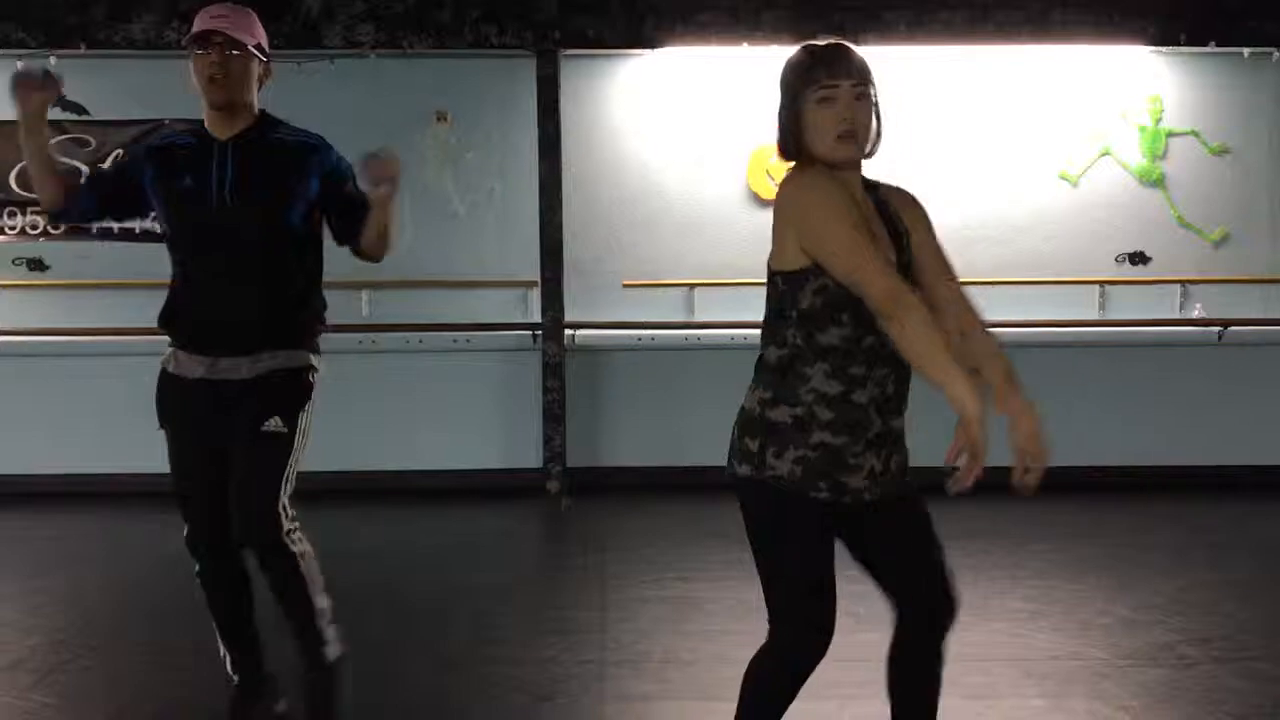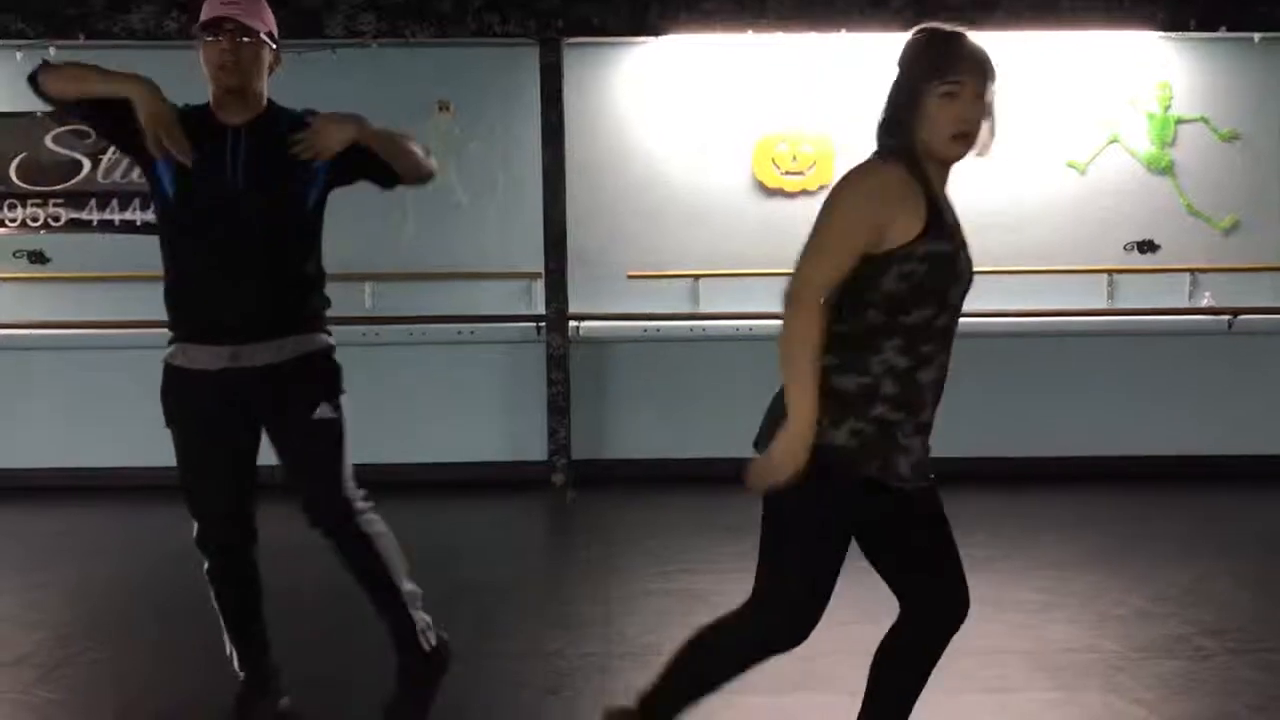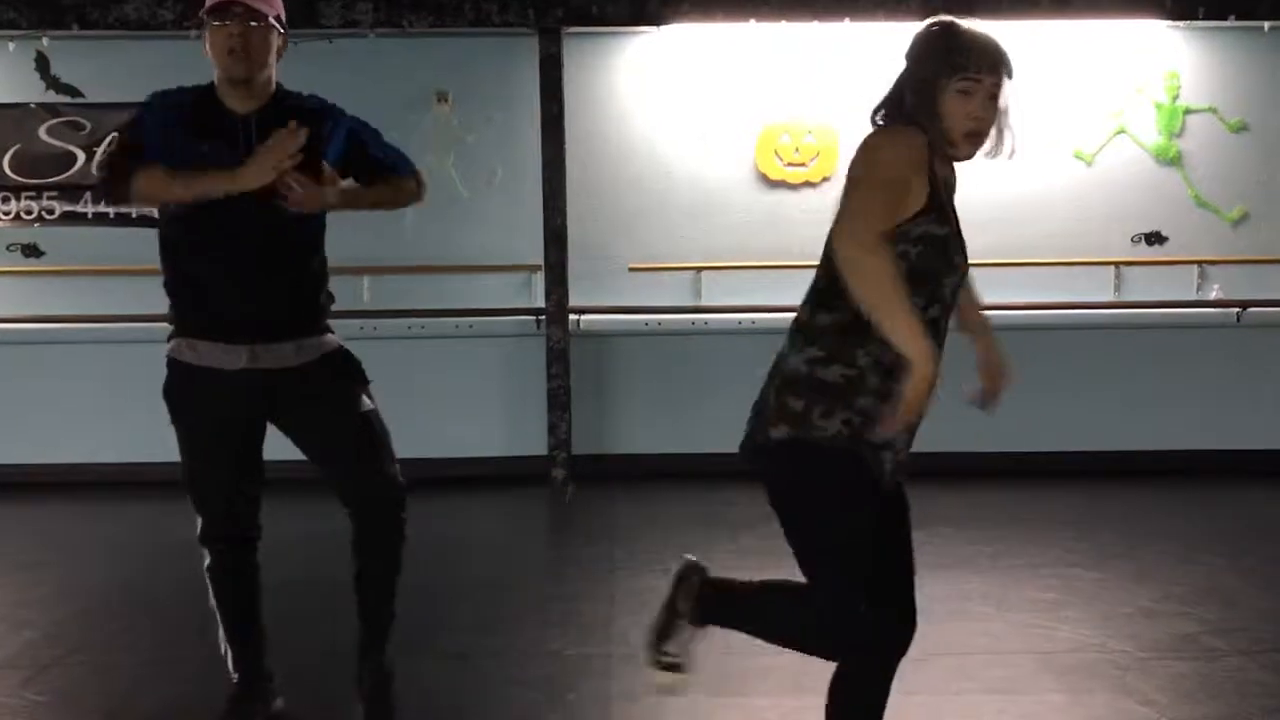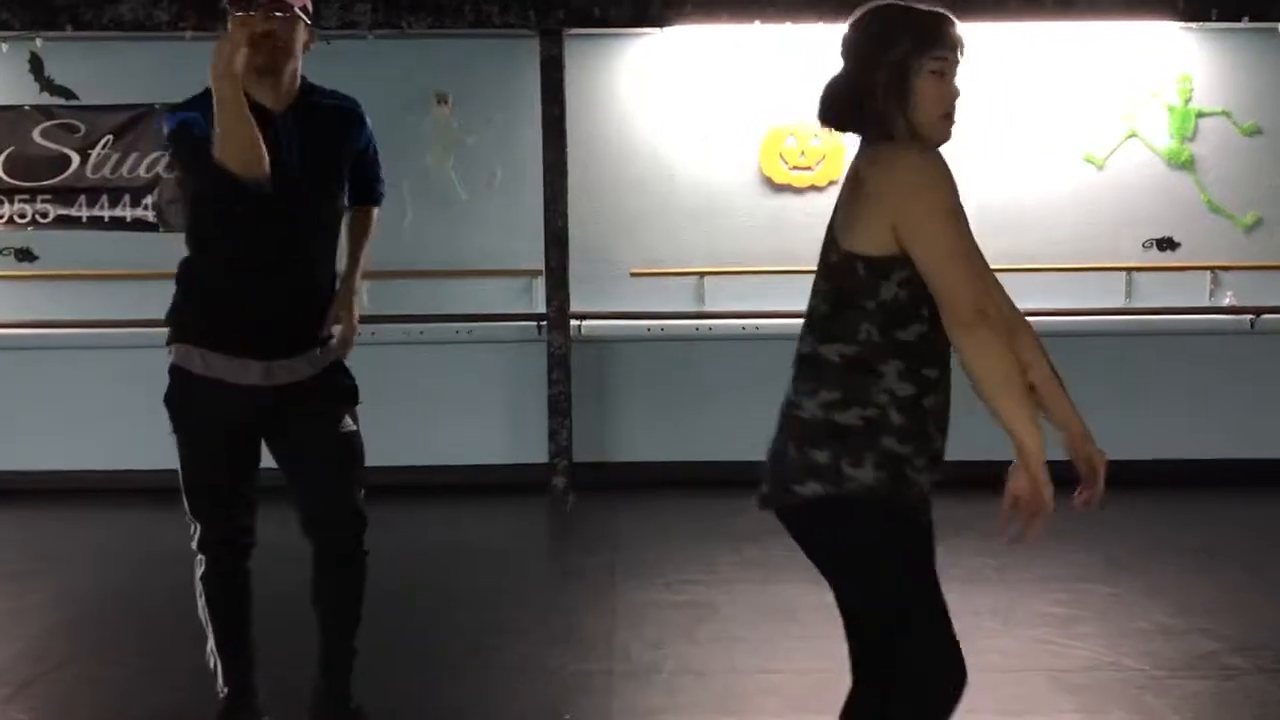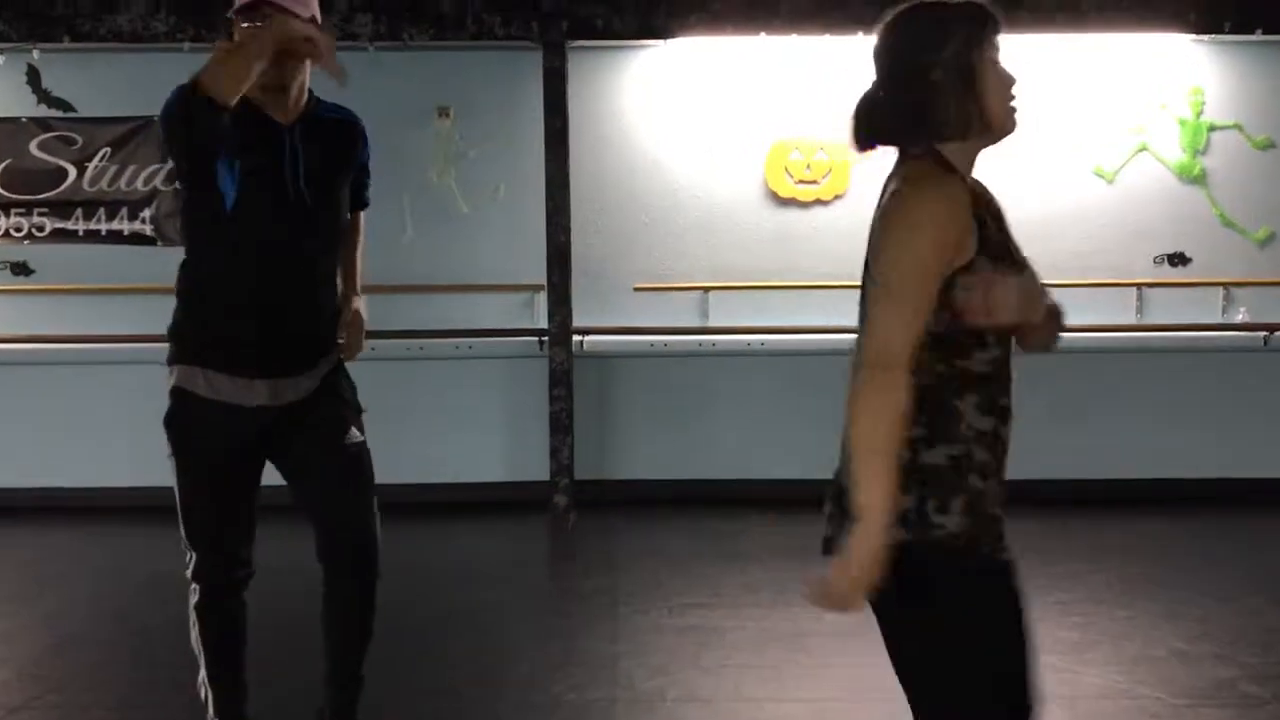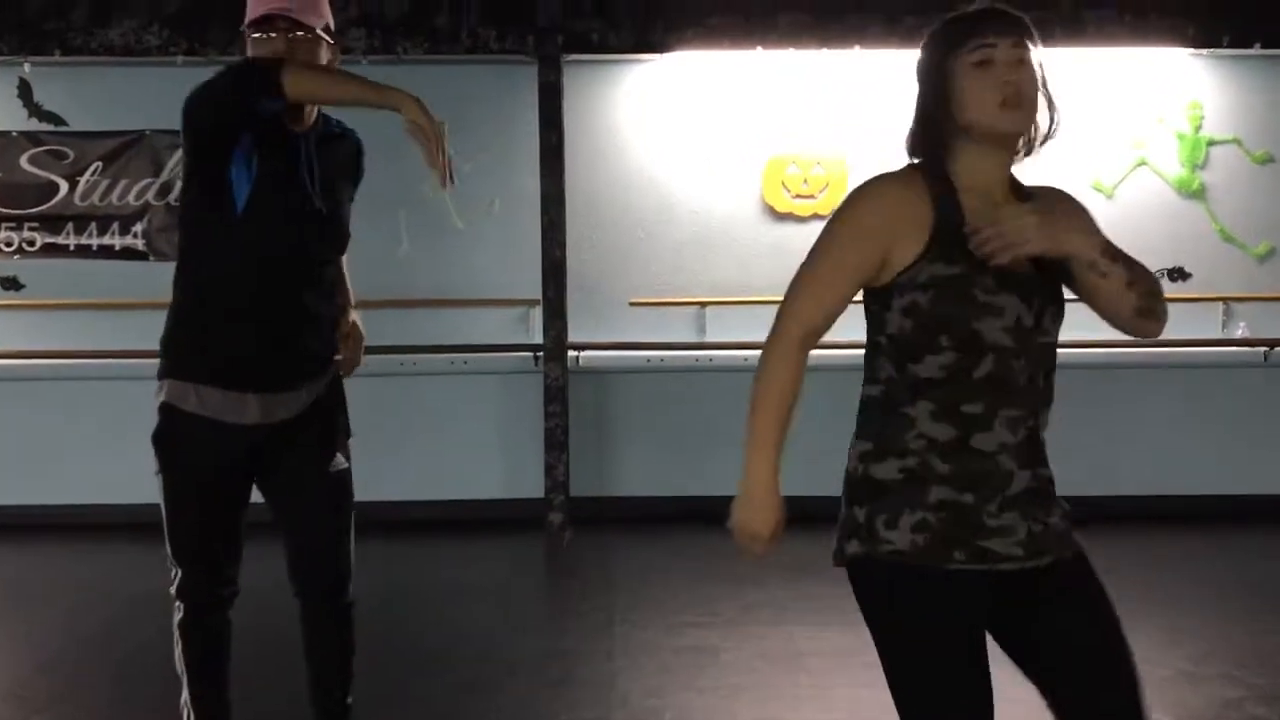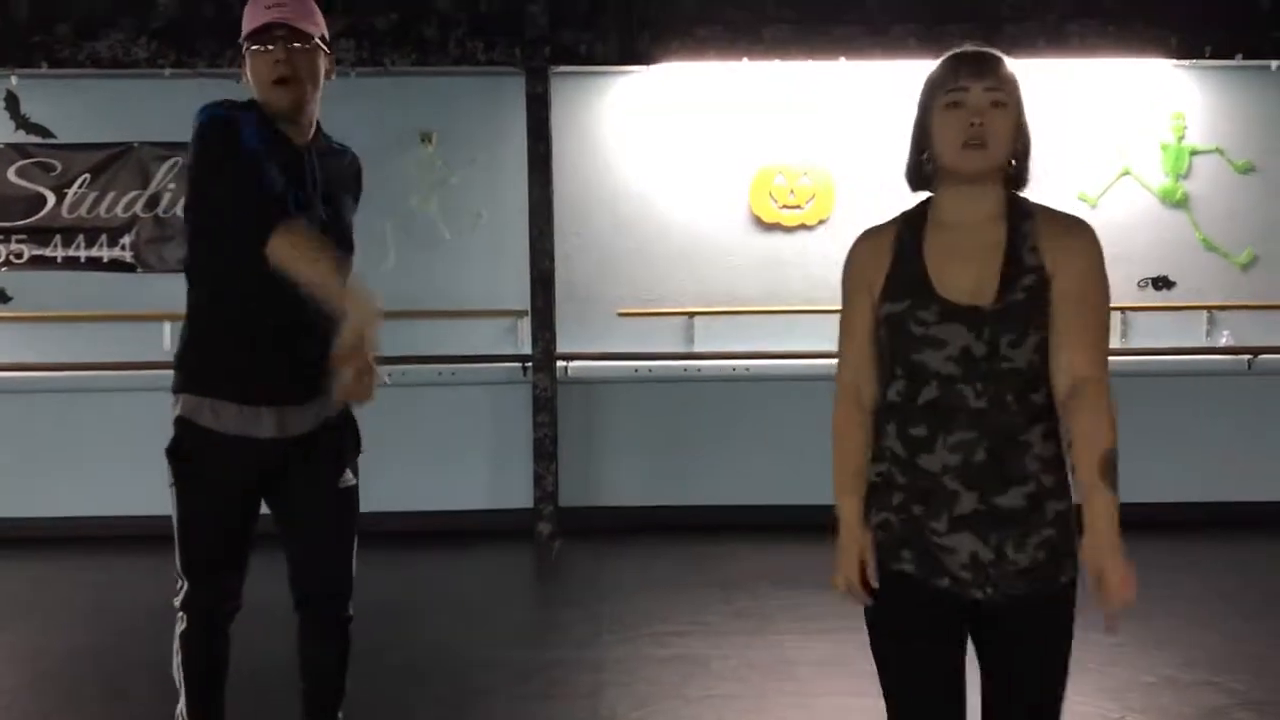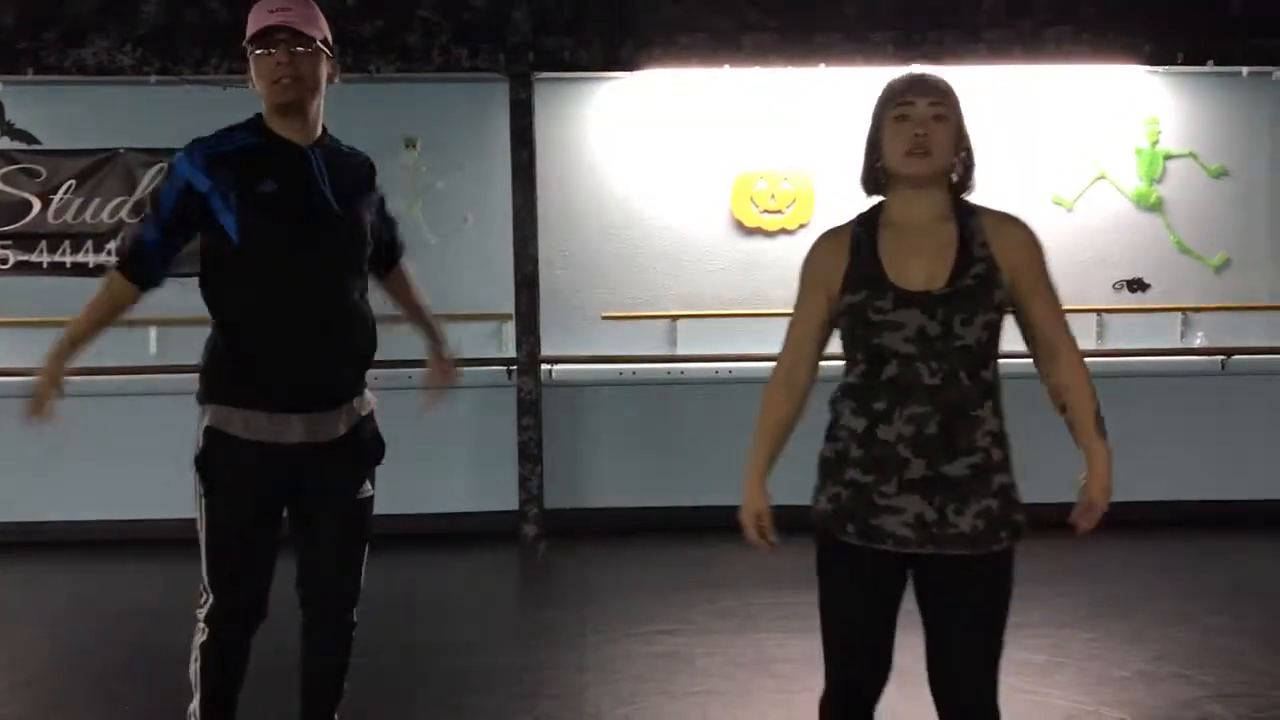
dt=0.3s
person 1, frame 1
left shoulder: (307, 156)
right shoulder: (162, 158)
left elbow: (369, 246)
right elbow: (64, 205)
left wrist: (384, 196)
right wrist: (32, 121)
left hip: (274, 367)
right hip: (190, 372)
left knee: (263, 520)
right knee: (208, 537)
person 1, frame 2
left shoulder: (308, 133)
right shoulder: (164, 127)
left elbow: (419, 168)
right elbow: (51, 81)
left wrist: (357, 134)
right wrist: (138, 91)
left hip: (292, 352)
right hip: (198, 364)
left knee: (331, 503)
right knee: (220, 531)
left ankle: (420, 649)
person 1, frame 3
left shoulder: (323, 124)
right shoulder: (172, 116)
left elbow: (407, 183)
right elbow: (120, 182)
left wrist: (339, 199)
right wrist: (242, 176)
left hip: (305, 350)
right hip: (206, 361)
left knee: (379, 494)
right knee: (225, 530)
left ankle: (373, 662)
person 1, frame 4
left shoulder: (343, 119)
right shoulder: (194, 119)
left elbow: (366, 203)
right elbow: (244, 176)
left wrist: (350, 285)
right wrist: (228, 71)
left hip: (310, 363)
right hip: (212, 367)
left knee: (340, 528)
right knee: (221, 541)
person 1, frame 5
left shoulder: (344, 132)
right shoulder: (204, 121)
right elbow: (205, 100)
left wrist: (352, 295)
left hip: (313, 381)
right hip: (213, 386)
left knee: (354, 545)
right knee: (217, 567)
person 1, frame 6
left shoulder: (343, 151)
right shoulder: (219, 118)
right elbow: (267, 80)
left wrist: (345, 310)
right wrist: (404, 102)
left hip: (306, 401)
right hip: (204, 403)
left knee: (327, 581)
right knee: (201, 588)
person 1, frame 7
left shoulder: (343, 166)
right shoulder: (225, 131)
right elbow: (270, 220)
left wrist: (346, 327)
right wrist: (356, 308)
left hip: (318, 417)
right hip: (220, 416)
left knee: (328, 596)
right knee: (207, 599)
person 1, frame 8
left shoulder: (357, 172)
right shoulder: (212, 163)
left elbow: (384, 260)
right elbow: (142, 264)
left wrist: (431, 335)
right wrist: (62, 352)
left hip: (343, 425)
right hip: (244, 427)
left knee: (333, 602)
right knee: (231, 603)
person 2, frame 1
left shoulder: (895, 205)
right shoulder: (806, 192)
left elbow: (954, 313)
right elbow: (893, 303)
left wrist: (1017, 407)
right wrist: (969, 407)
left hip: (870, 460)
right hip: (786, 461)
left knee: (931, 606)
right knee: (803, 633)
person 2, frame 2
left shoulder: (931, 191)
right shoulder: (885, 181)
right elbow: (805, 294)
right wrist: (802, 423)
left hip: (891, 450)
right hip: (836, 440)
left knee: (940, 605)
right knee: (784, 615)
person 2, frame 3
left shoulder: (936, 172)
right shoulder: (897, 148)
left elbow: (941, 268)
right elbow: (854, 239)
left wrist: (985, 340)
right wrist: (918, 352)
left hip: (866, 440)
right hip: (817, 427)
left knee: (889, 627)
right knee: (853, 623)
right ankle: (702, 597)
person 2, frame 4
left shoulder: (890, 175)
right shoulder: (907, 171)
left elbow: (995, 311)
right elbow: (972, 319)
left wrist: (1072, 426)
right wrist: (1031, 455)
left hip: (871, 470)
right hip: (846, 473)
person 2, frame 5
left shoulder: (964, 196)
right shoulder: (931, 198)
left elbow: (1041, 329)
right elbow: (882, 364)
left wrist: (1028, 307)
right wrist: (872, 527)
left hip: (943, 507)
right hip: (918, 514)
person 2, frame 6
left shoulder: (1053, 213)
right shoulder: (892, 205)
left elbow: (1146, 317)
right elbow: (789, 337)
left wrist: (1076, 246)
right wrist: (760, 479)
left hip: (1024, 522)
right hip: (910, 532)
person 2, frame 7
left shoulder: (1064, 243)
right shoulder: (879, 252)
left elbow: (1083, 386)
right elbow: (857, 396)
left wrist: (1100, 524)
right wrist: (851, 520)
left hip: (1030, 547)
right hip: (907, 546)
person 2, frame 8
left shoulder: (1003, 241)
right shoulder: (837, 252)
left elbow: (1057, 353)
right elbow: (794, 373)
left wrist: (1098, 459)
right wrist: (755, 477)
left hip: (971, 508)
right hip: (857, 503)
